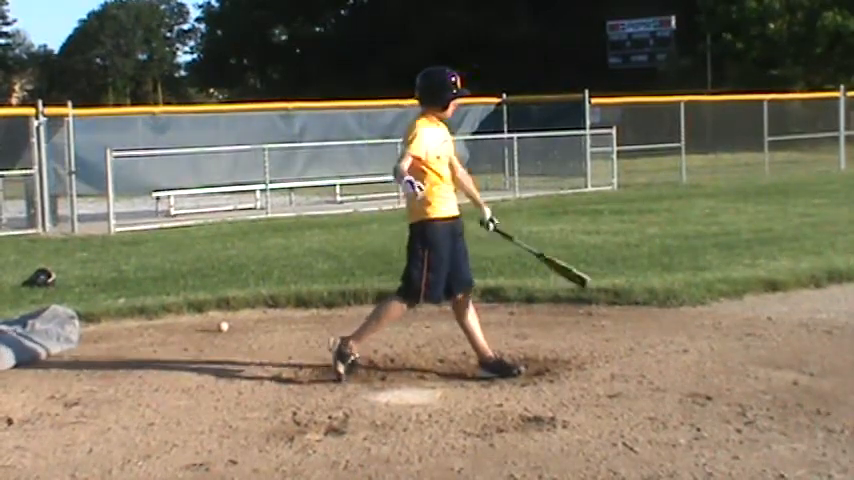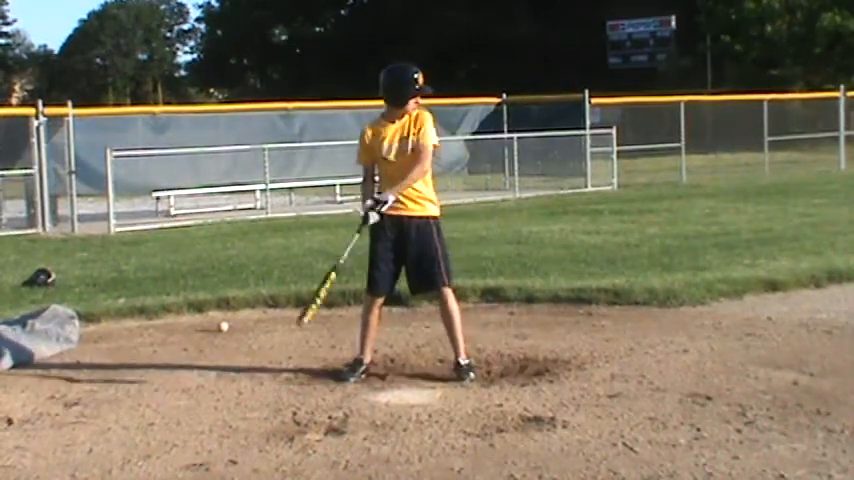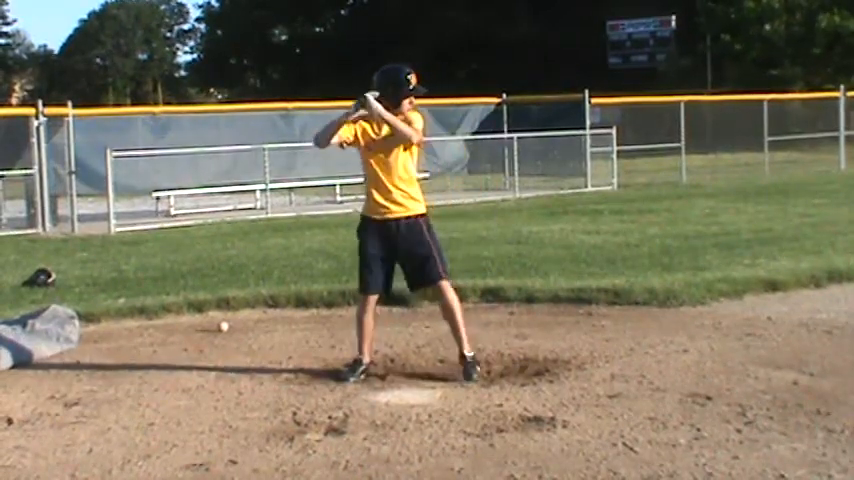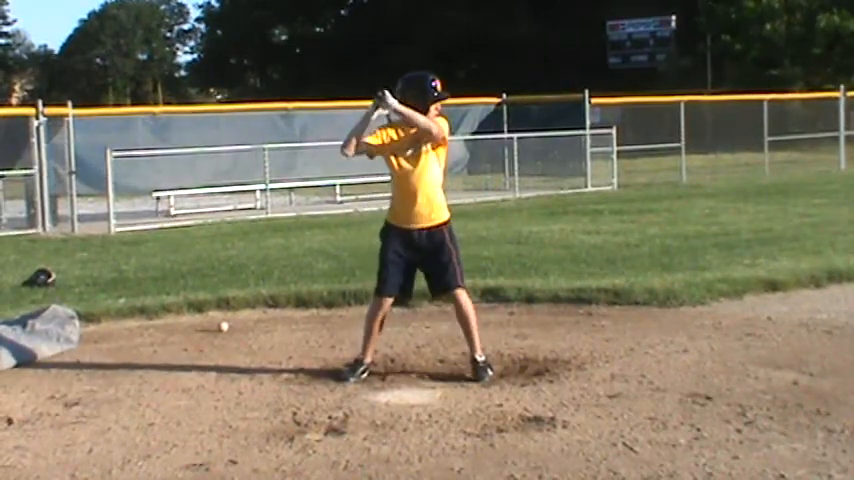
dt=0.7s
person 1, frame 1
left shoulder: (441, 130)
right shoulder: (421, 129)
left elbow: (458, 173)
right elbow: (402, 166)
left wrist: (482, 206)
right wrist: (408, 180)
left hip: (450, 220)
right hip: (430, 222)
left knee: (462, 293)
right knee: (410, 295)
left ankle: (487, 358)
right ankle: (348, 346)
person 1, frame 2
left shoulder: (422, 119)
right shoulder: (371, 132)
left elbow: (424, 164)
right elbow: (369, 176)
left wrist: (391, 193)
right wrist: (370, 204)
left hip: (424, 216)
right hip: (388, 220)
left knee: (444, 288)
right knee: (375, 293)
left ankle: (461, 359)
right ankle: (363, 359)
person 1, frame 3
left shoulder: (413, 119)
right shoulder: (361, 125)
left elbow: (411, 137)
right elbow: (320, 141)
left wrist: (376, 109)
right wrist: (352, 112)
left hip: (412, 217)
right hip: (375, 221)
left knee: (441, 284)
right knee: (368, 294)
left ankle: (466, 353)
right ankle: (363, 359)
person 1, frame 4
left shoulder: (439, 125)
right shoulder: (388, 134)
left elbow: (432, 131)
right elbow: (348, 149)
left wrist: (396, 105)
right wrist: (371, 112)
left hip: (436, 226)
right hip: (399, 229)
left knee: (457, 292)
right knee: (383, 298)
left ankle: (477, 357)
right ankle: (365, 359)
